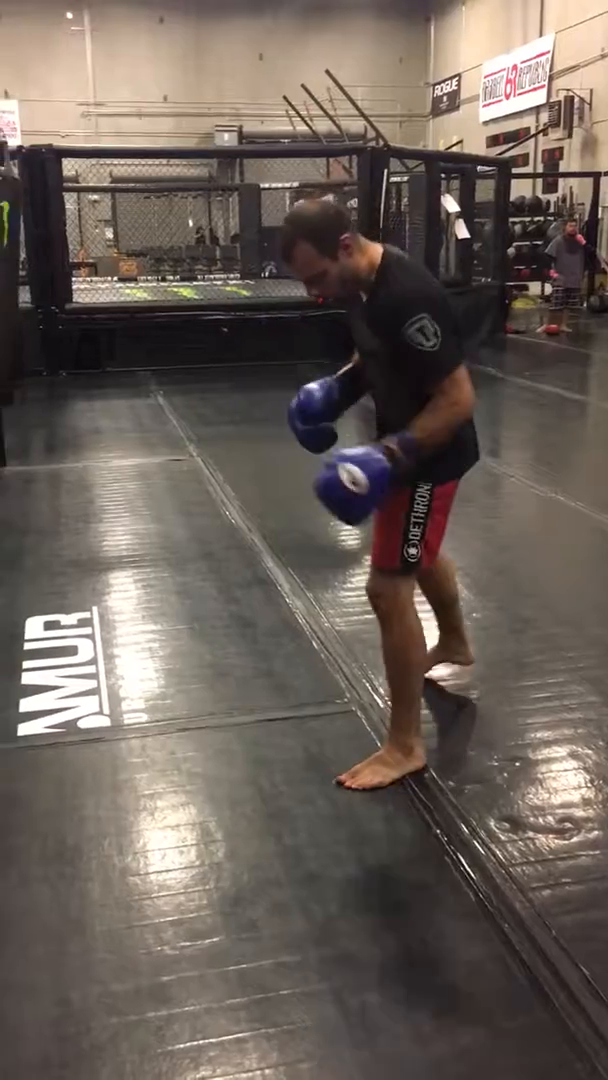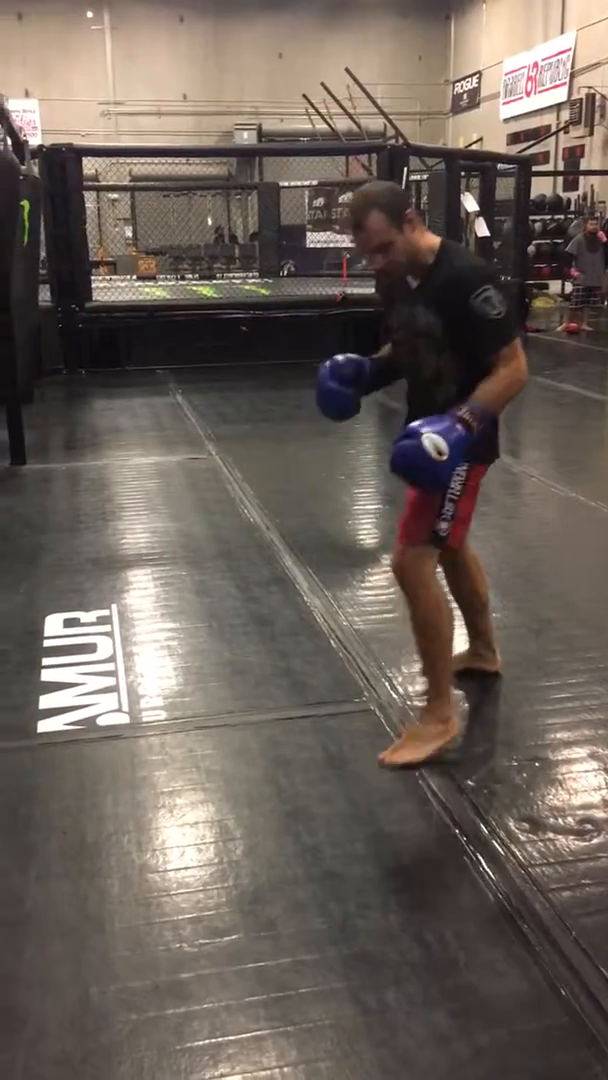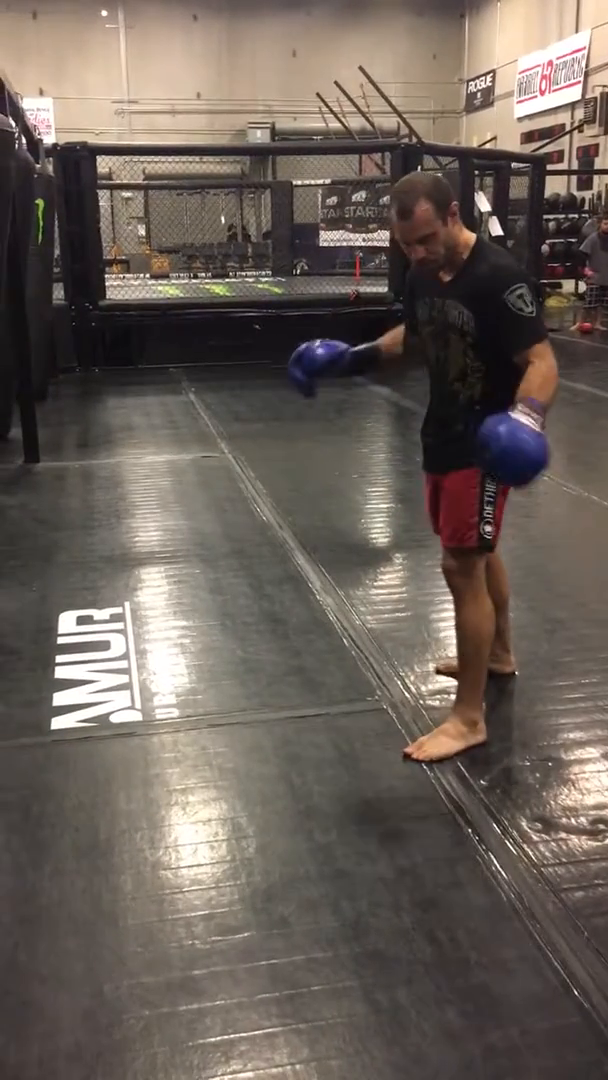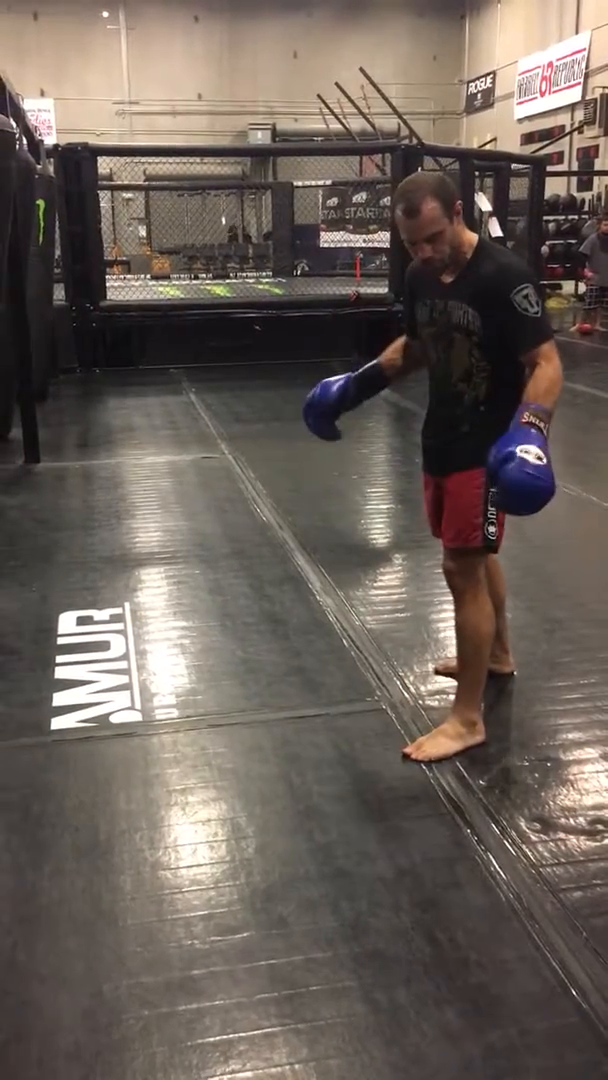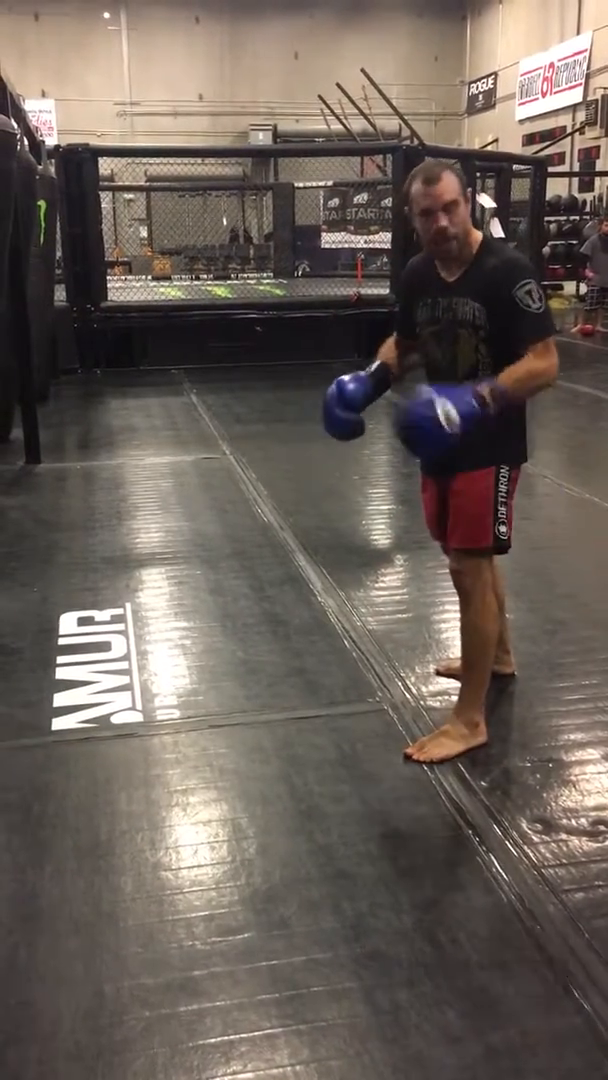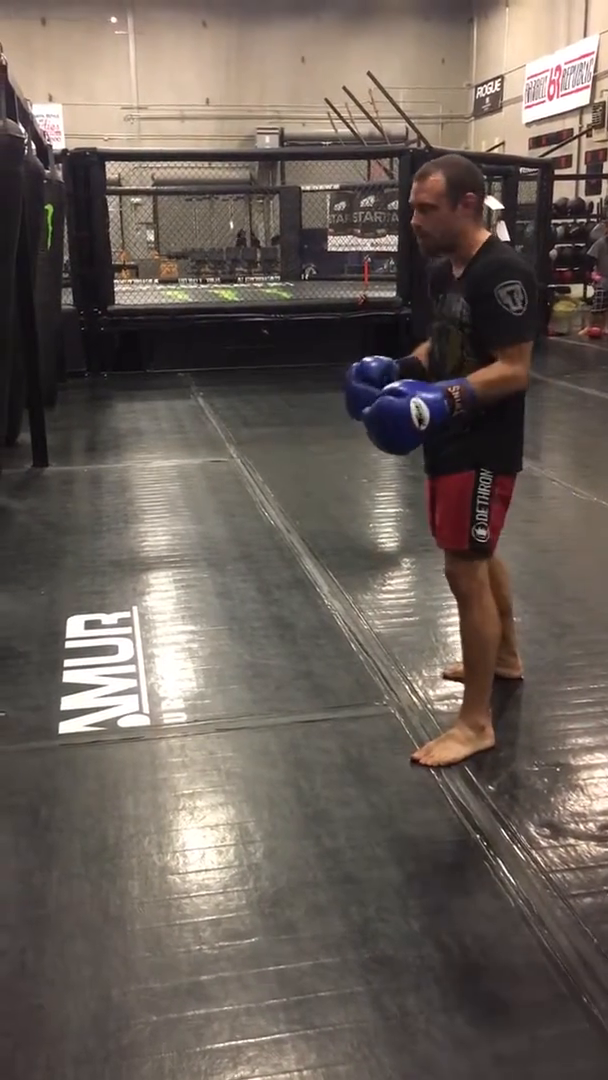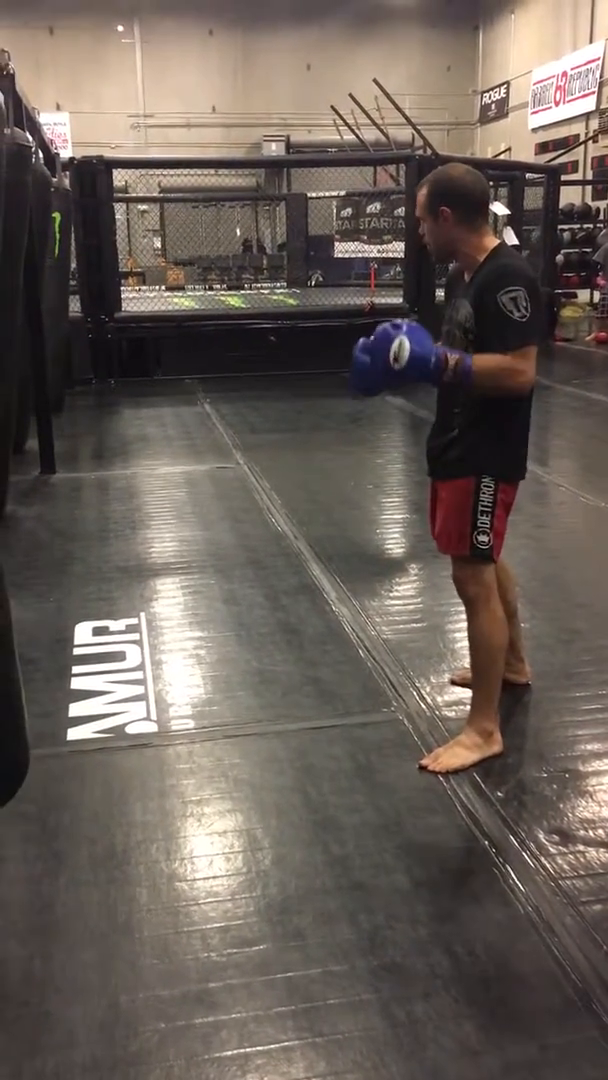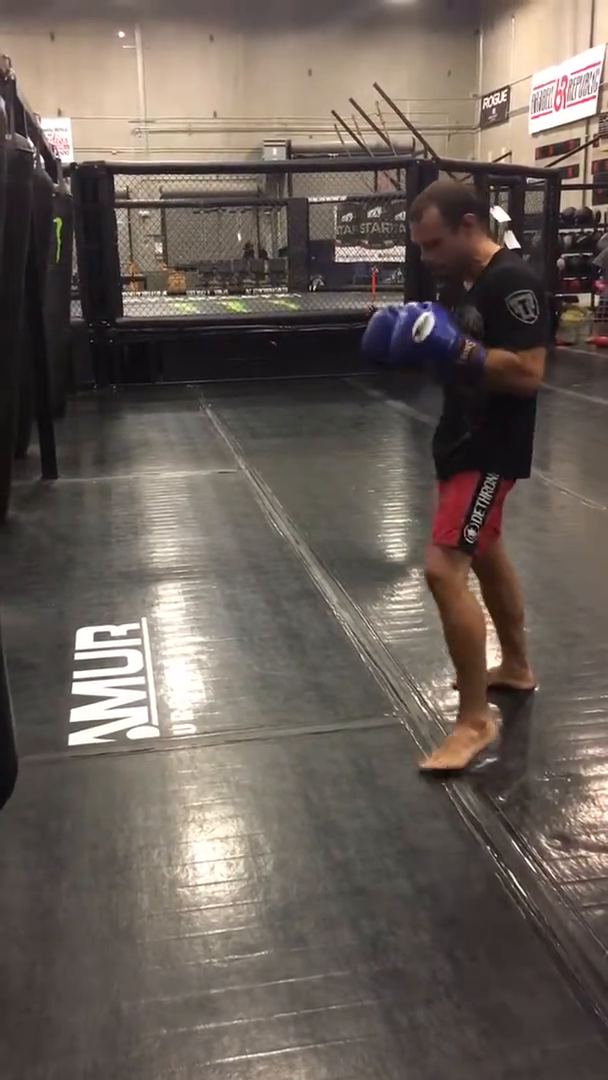
dt=0.4s
person 1, frame 1
left shoulder: (408, 297)
right shoulder: (363, 284)
left elbow: (458, 400)
left wrist: (388, 457)
right wrist: (338, 387)
left hip: (427, 458)
right hip: (404, 447)
left knee: (388, 587)
right knee: (419, 558)
left ankle: (406, 743)
right ankle: (455, 643)
person 1, frame 2
left shoulder: (466, 277)
right shoulder: (399, 279)
left elbow: (513, 368)
left wrist: (460, 426)
right wrist: (366, 370)
left hip: (457, 440)
right hip: (427, 427)
left knee: (413, 563)
right knee: (450, 545)
left ankle: (440, 712)
right ankle: (483, 650)
person 1, frame 3
left shoulder: (500, 277)
right shoulder: (422, 273)
left elbow: (542, 361)
left wrist: (526, 415)
right wrist: (352, 356)
left hip: (482, 444)
right hip: (442, 436)
left knee: (463, 567)
right knee: (477, 551)
left ankle: (468, 718)
right ankle: (499, 652)
person 1, frame 4
left shoulder: (503, 276)
right shoulder: (420, 275)
left elbow: (546, 364)
left wrist: (529, 429)
right wrist: (358, 384)
left hip: (486, 447)
right hip: (441, 439)
left knee: (462, 567)
right knee: (474, 553)
left ankle: (467, 717)
right ankle: (497, 652)
person 1, frame 5
left shoulder: (507, 272)
right shoulder: (416, 273)
left elbow: (543, 363)
left wrist: (475, 401)
right wrist: (369, 382)
left hip: (486, 445)
right hip: (442, 444)
left knee: (469, 568)
right knee: (471, 555)
left ankle: (469, 719)
right ankle: (498, 654)
person 1, frame 6
left shoulder: (504, 272)
right shoulder: (442, 268)
left elbow: (513, 371)
left wrist: (441, 402)
right wrist: (397, 370)
left hip: (484, 449)
right hip: (450, 443)
left knee: (465, 570)
right knee: (479, 555)
left ankle: (475, 722)
right ankle: (505, 657)
person 1, frame 7
left shoulder: (508, 277)
right shoulder: (463, 273)
left elbow: (519, 371)
left wrist: (431, 362)
right wrist: (409, 355)
left hip: (486, 453)
right hip: (458, 444)
left knee: (472, 578)
right knee: (484, 561)
left ankle: (484, 729)
right ankle: (513, 662)
person 1, frame 8
left shoulder: (514, 283)
right shoulder: (454, 282)
left elbow: (528, 374)
left wrist: (451, 348)
right wrist: (413, 343)
left hip: (491, 451)
right hip: (461, 441)
left knee: (443, 568)
right knee: (486, 554)
left ankle: (474, 719)
right ankle: (515, 665)
